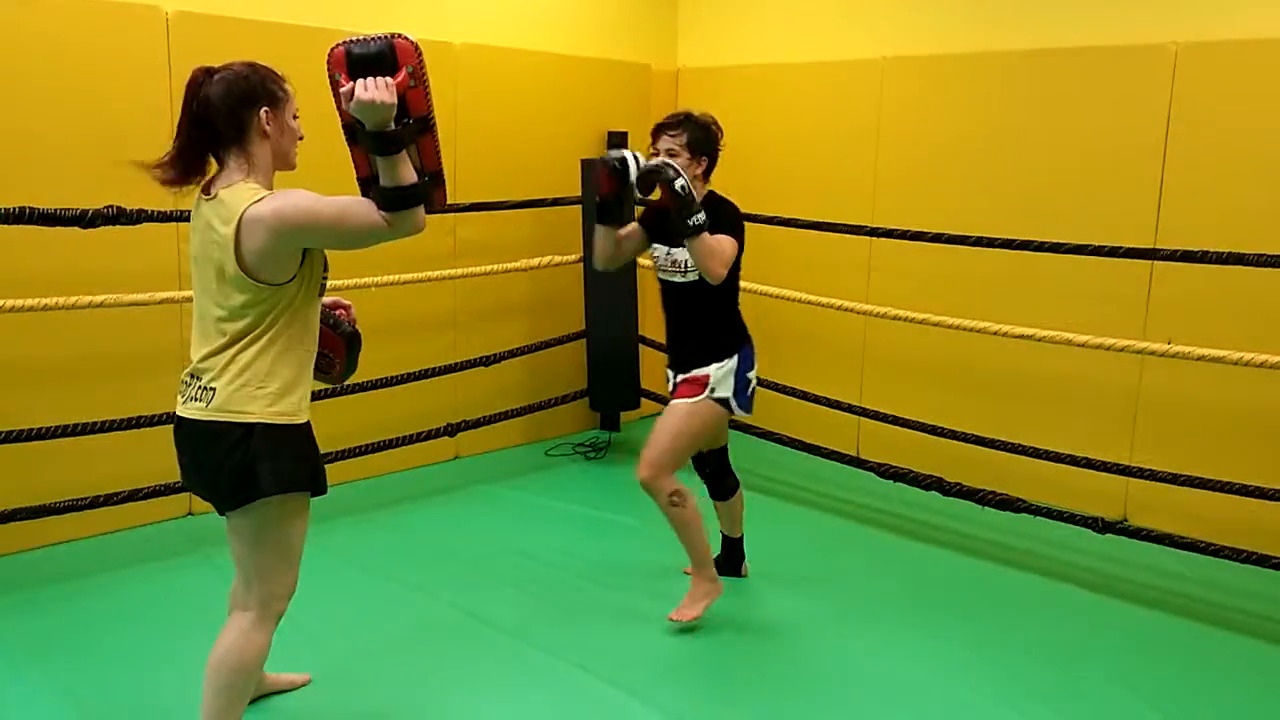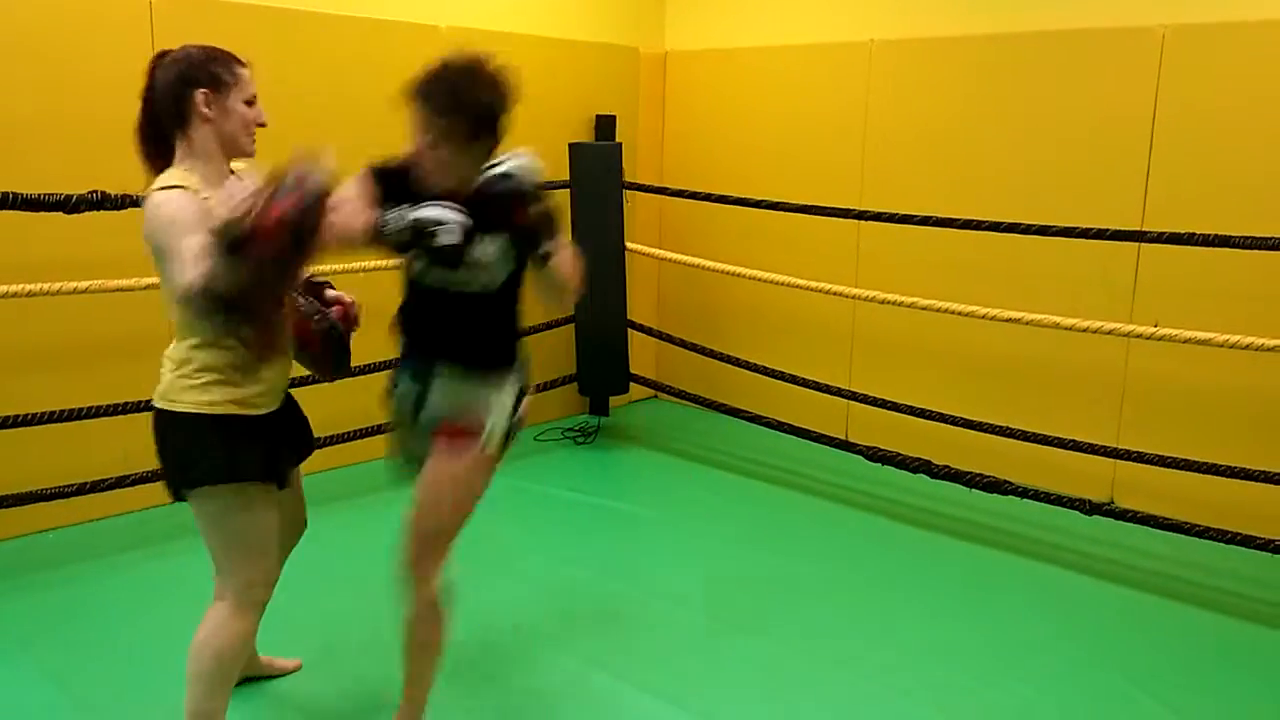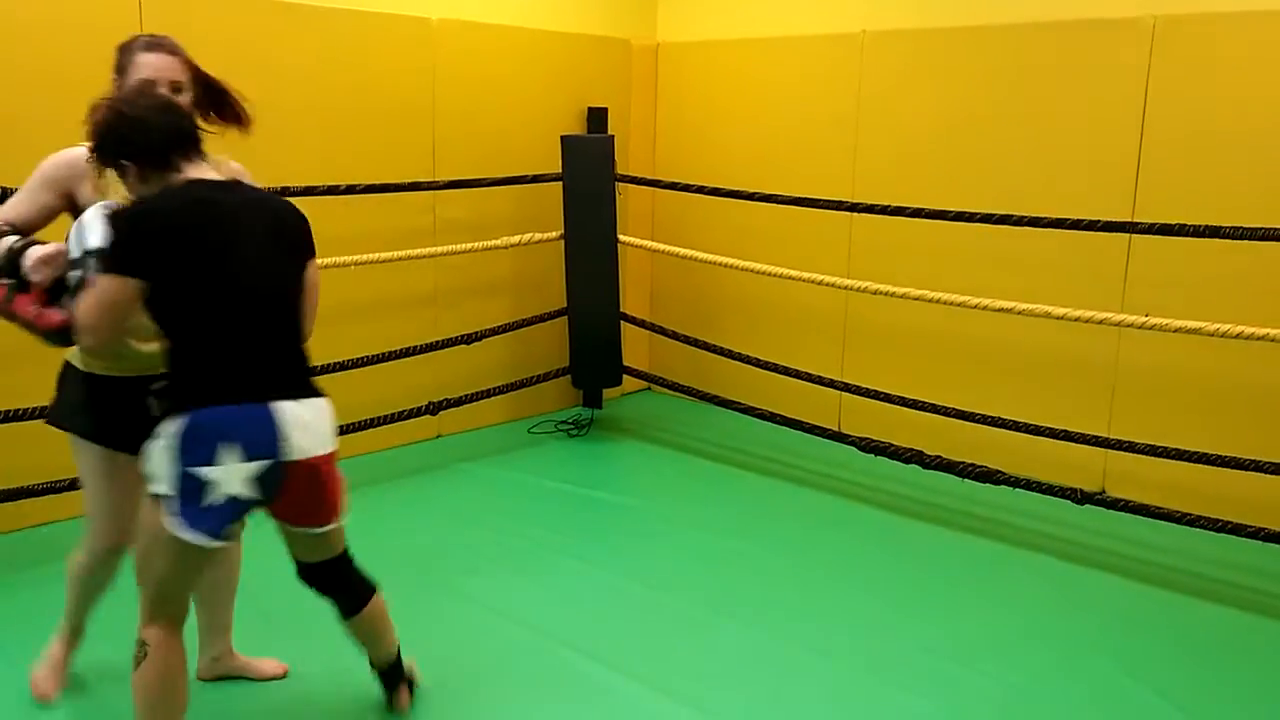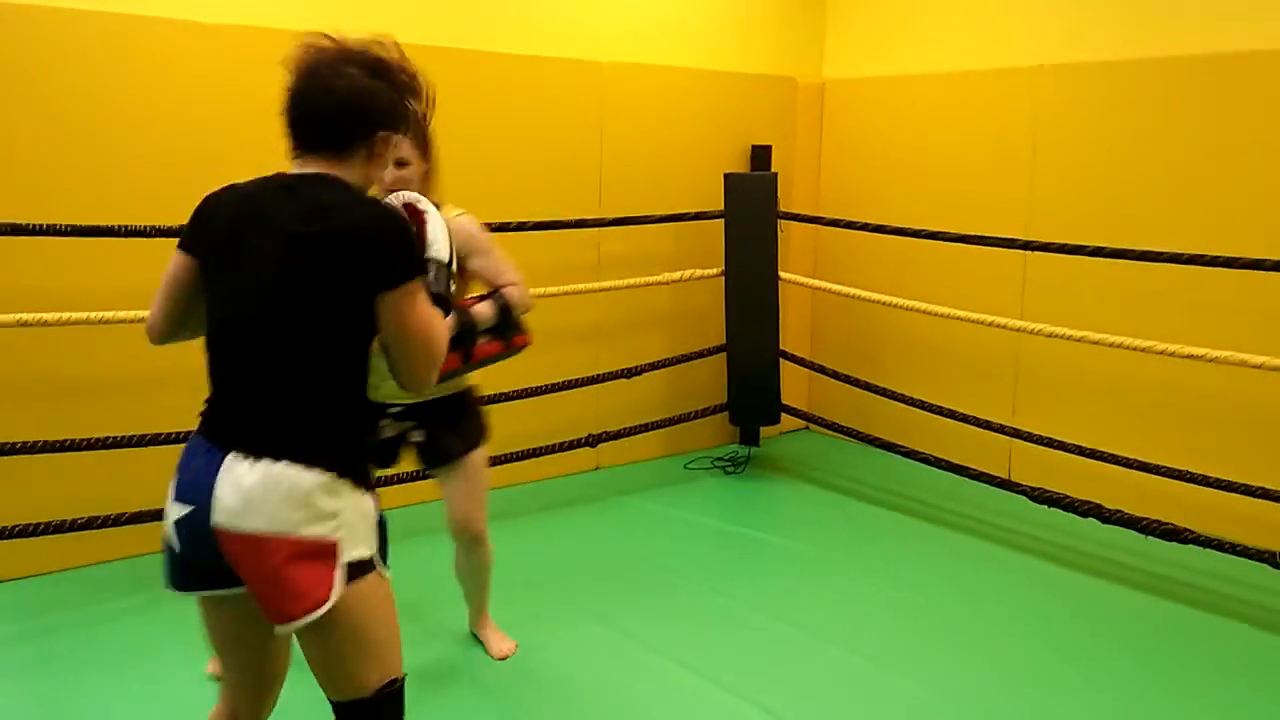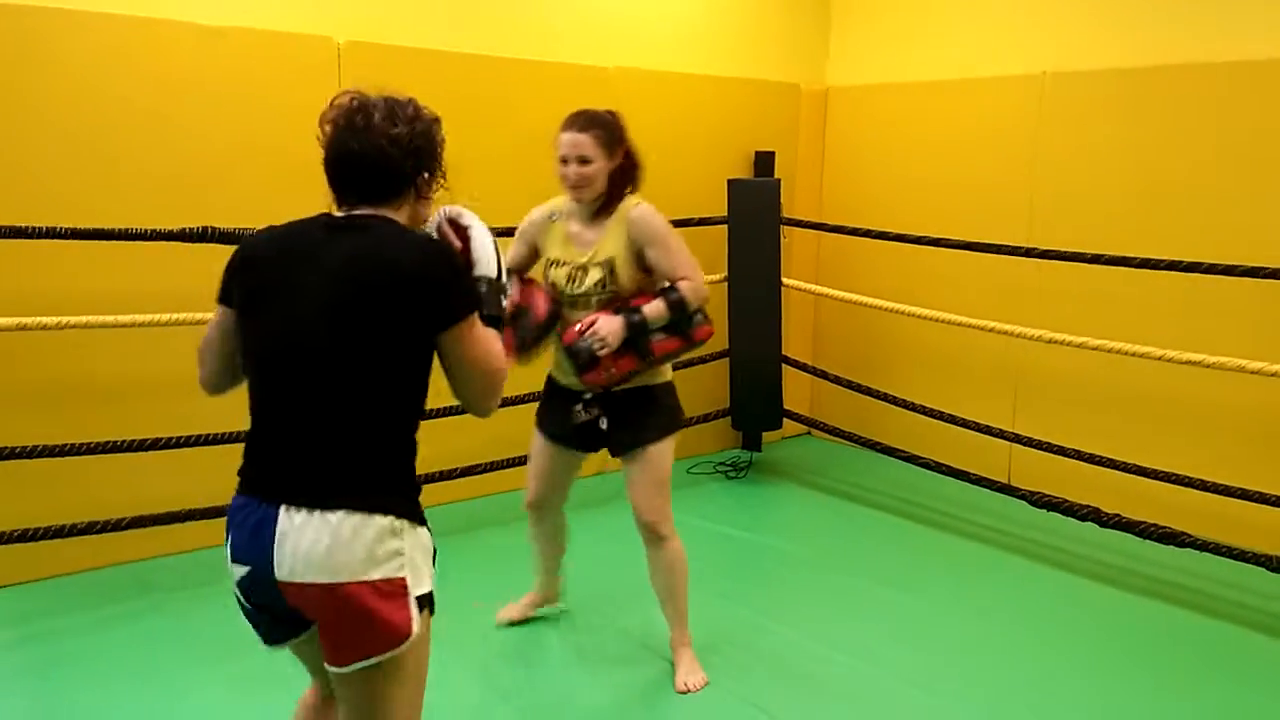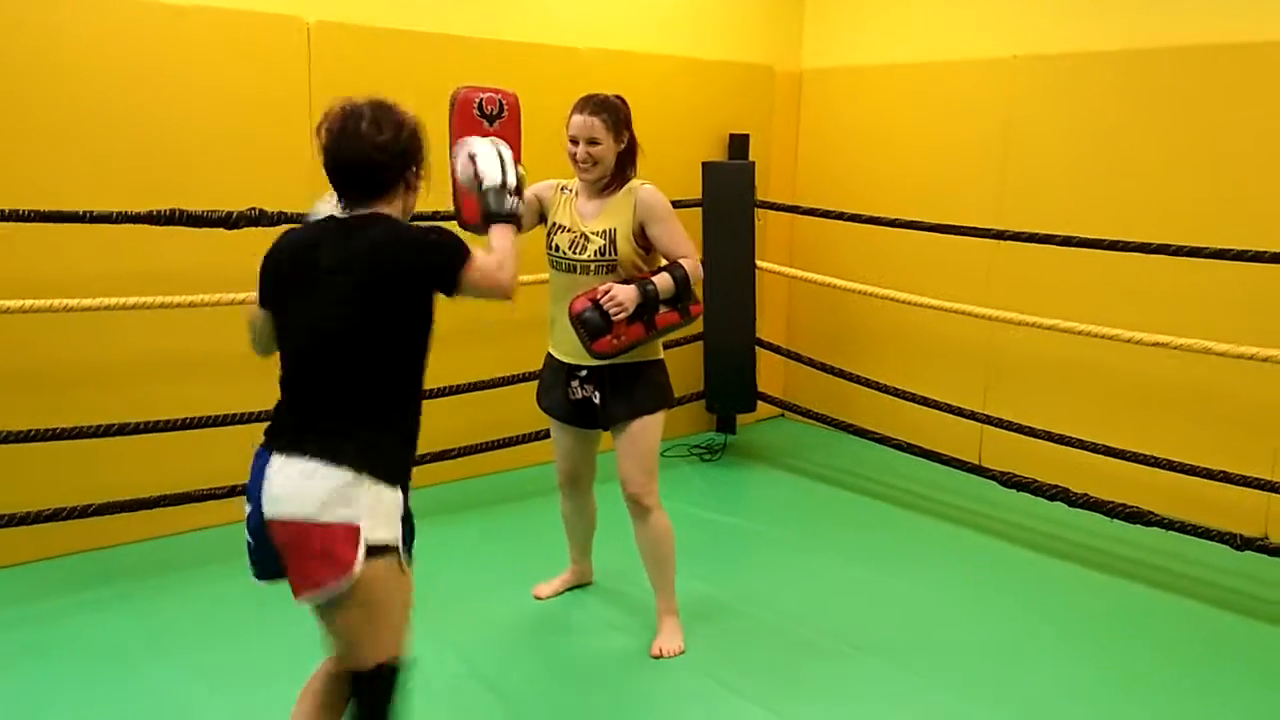
dt=0.7s
person 1, frame 1
left shoulder: (721, 212)
right shoulder: (659, 213)
left elbow: (716, 271)
right elbow: (606, 259)
left wrist: (685, 206)
right wrist: (612, 198)
left hip: (722, 363)
right hip: (686, 361)
left knee: (653, 474)
right knee: (709, 463)
left ankle: (707, 579)
right ankle: (732, 554)
person 1, frame 2
left shoulder: (510, 193)
right shoulder: (402, 181)
left elbow: (567, 292)
right elbow: (334, 229)
left wrist: (530, 221)
right wrist: (394, 227)
left hip: (480, 387)
right hip: (421, 371)
left knee: (418, 566)
right knee: (415, 466)
person 1, frame 3
left shoulder: (146, 219)
right shoulder: (280, 212)
left elbow: (95, 335)
left wrist: (97, 256)
left hip: (211, 437)
right hip: (298, 424)
left knee: (162, 624)
right knee: (329, 566)
person 1, frame 4
left shoulder: (222, 210)
right shoulder: (374, 228)
left elbow: (162, 327)
right elbow: (419, 372)
right wrist: (434, 270)
left hip: (208, 482)
right hip: (304, 496)
person 1, frame 5
left shoulder: (260, 252)
right shoulder: (426, 263)
left elbow: (213, 375)
right elbow: (483, 394)
right wrist: (484, 285)
left hip: (257, 533)
right hip: (363, 538)
person 1, frame 6
left shoulder: (290, 250)
right shoulder: (420, 249)
right elbow: (500, 280)
right wrist: (501, 200)
left hip: (275, 482)
right hip: (349, 493)
left knee: (352, 655)
person 2, frame 1
left shoulder: (214, 202)
right shoulder: (279, 213)
right elbow: (404, 219)
left wrist: (306, 306)
right wrist: (381, 131)
left hip: (212, 416)
right hip: (254, 428)
left knee: (261, 572)
right knee: (265, 596)
person 2, frame 2
left shoulder: (238, 182)
right shoulder: (173, 204)
right elbow: (205, 313)
left wrist: (316, 299)
right wrist: (230, 243)
left hip: (257, 404)
right hip: (214, 416)
left knee: (282, 530)
right knee: (243, 584)
left ankle: (239, 656)
person 2, frame 3
left shoulder: (217, 173)
right shoulder: (77, 166)
right hip: (106, 379)
right knee: (114, 532)
left ankle: (217, 653)
right ankle: (66, 641)
person 2, frame 4
left shoulder: (454, 228)
left elbow: (517, 294)
left wrist: (463, 321)
left hip: (442, 403)
right hip: (369, 401)
left knee: (469, 526)
left ankle: (481, 619)
person 2, frame 5
left shoulder: (640, 219)
right shoulder: (544, 220)
left elbow: (695, 287)
right elbow: (507, 275)
left wrist: (630, 322)
left hip: (639, 392)
right hip: (568, 388)
left knee: (653, 521)
right knee: (539, 499)
left ankle: (683, 646)
right ankle: (545, 588)
person 2, frame 6
left shoulder: (642, 198)
right shoulder: (551, 195)
left elbow: (691, 266)
left wrist: (641, 290)
left hip: (632, 368)
right hip: (567, 366)
left knee: (639, 493)
right knee: (571, 480)
left ankle: (668, 614)
right ankle: (579, 567)
